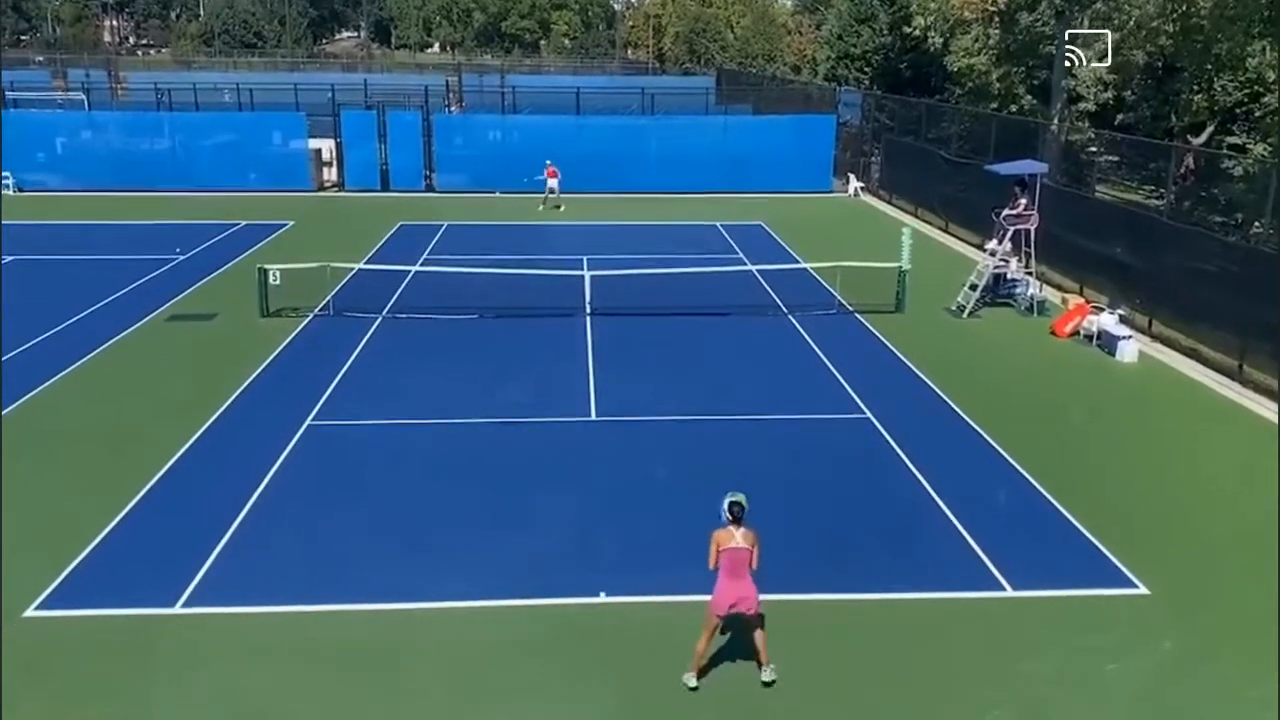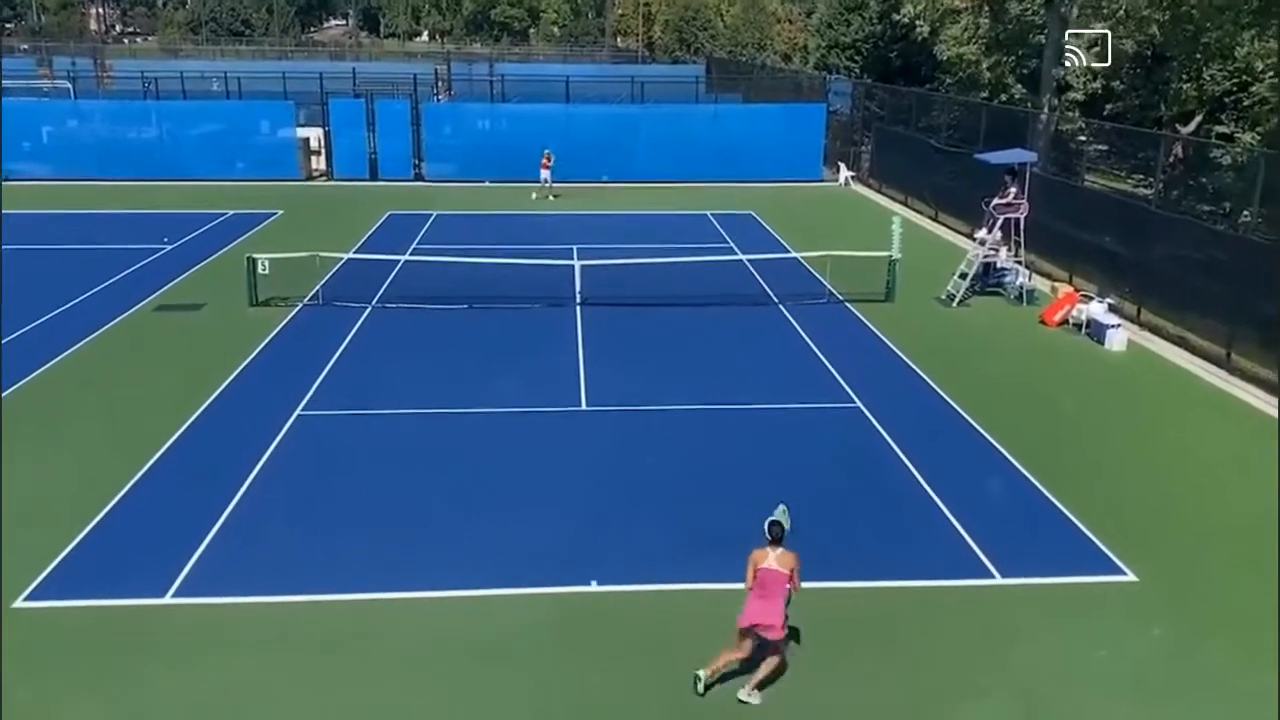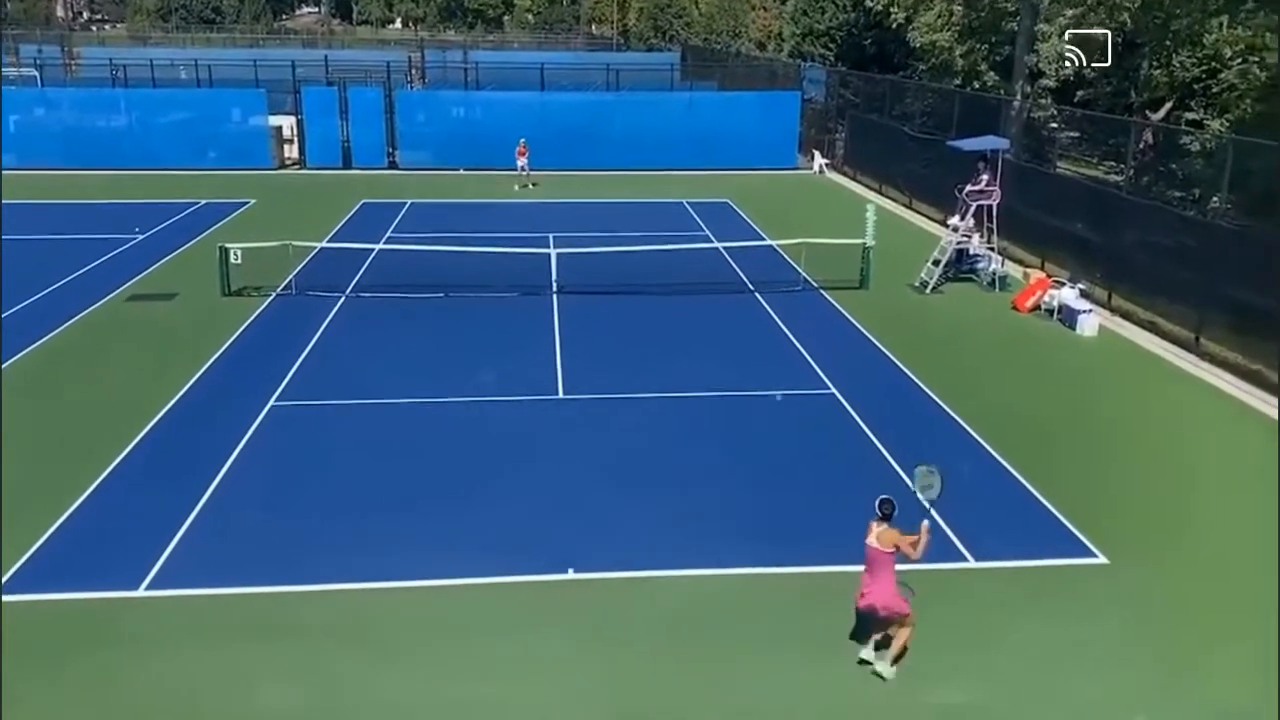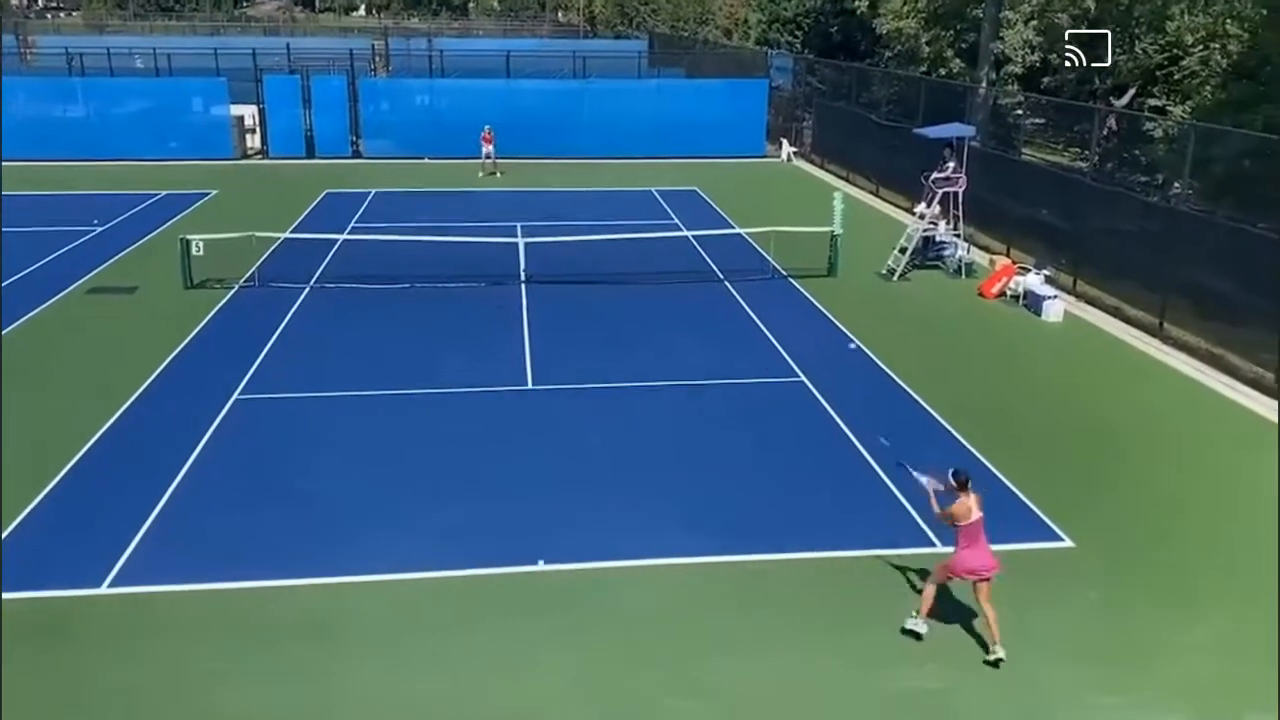
dt=0.5s
person 1, frame 1
left shoulder: (718, 535)
right shoulder: (752, 536)
left elbow: (712, 565)
right elbow: (753, 566)
left hip: (724, 592)
right hip: (747, 592)
left knee: (707, 634)
right knee: (757, 628)
left ankle: (693, 675)
right ankle: (766, 670)
person 1, frame 2
left shoulder: (756, 555)
right shoulder: (791, 557)
left elbow: (749, 585)
right elbow: (796, 587)
left hip: (752, 610)
right hip: (773, 615)
left knee: (741, 652)
right knee: (775, 654)
left ankle: (706, 673)
right ankle: (748, 690)
person 1, frame 3
left shoulder: (872, 526)
right shoulder: (892, 534)
right elbow: (915, 556)
left wrist: (917, 537)
right wrist: (925, 533)
left hip: (868, 587)
right hip: (885, 589)
left knee: (885, 620)
right knee: (907, 625)
left ankle: (868, 647)
right ankle: (886, 664)
person 1, frame 4
left shoulder: (956, 508)
right shoulder: (975, 498)
left elbow: (938, 515)
left wrist: (931, 492)
right wrist: (939, 487)
left hip: (963, 559)
right hip: (983, 558)
left knee: (931, 581)
right knee: (985, 603)
left ankle: (919, 621)
right ankle: (997, 648)
